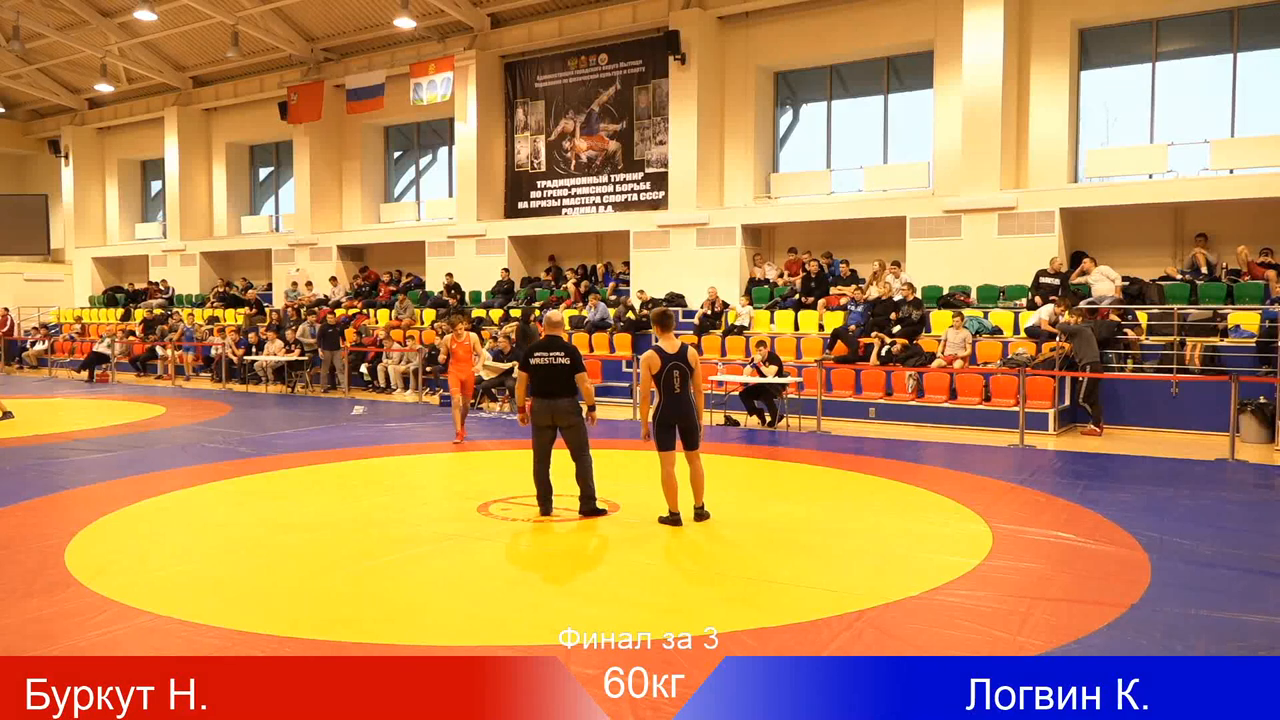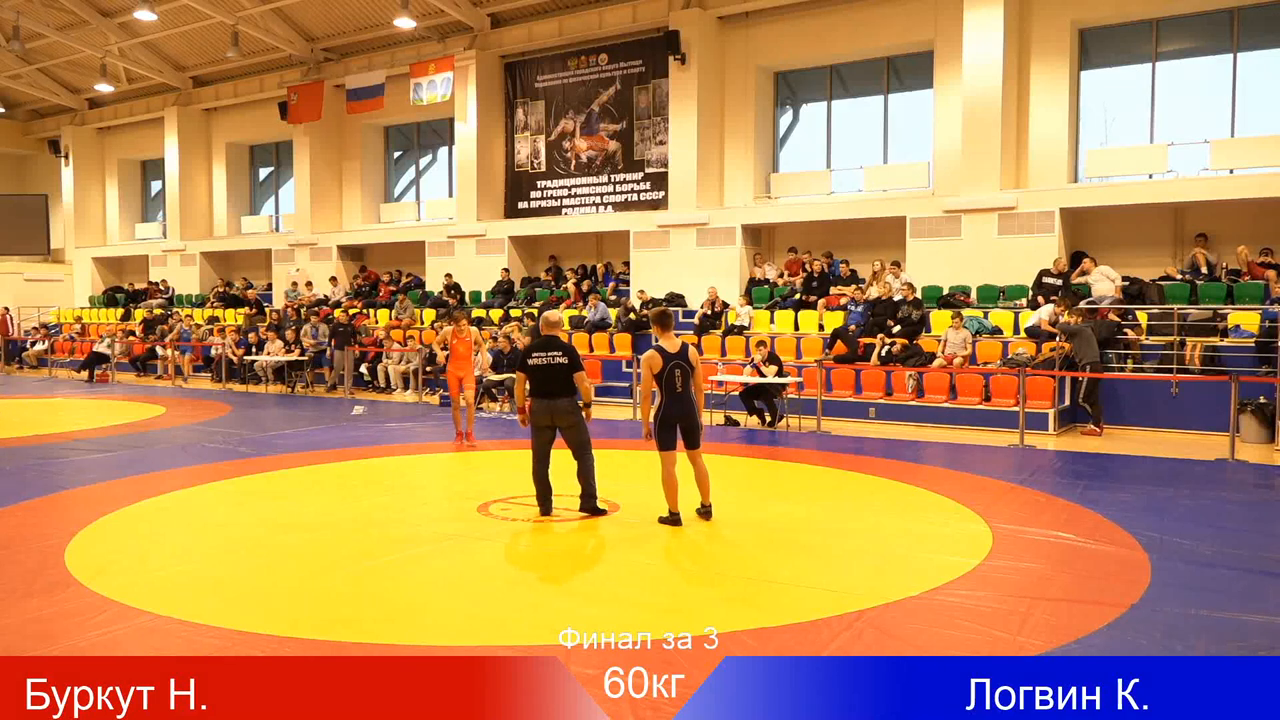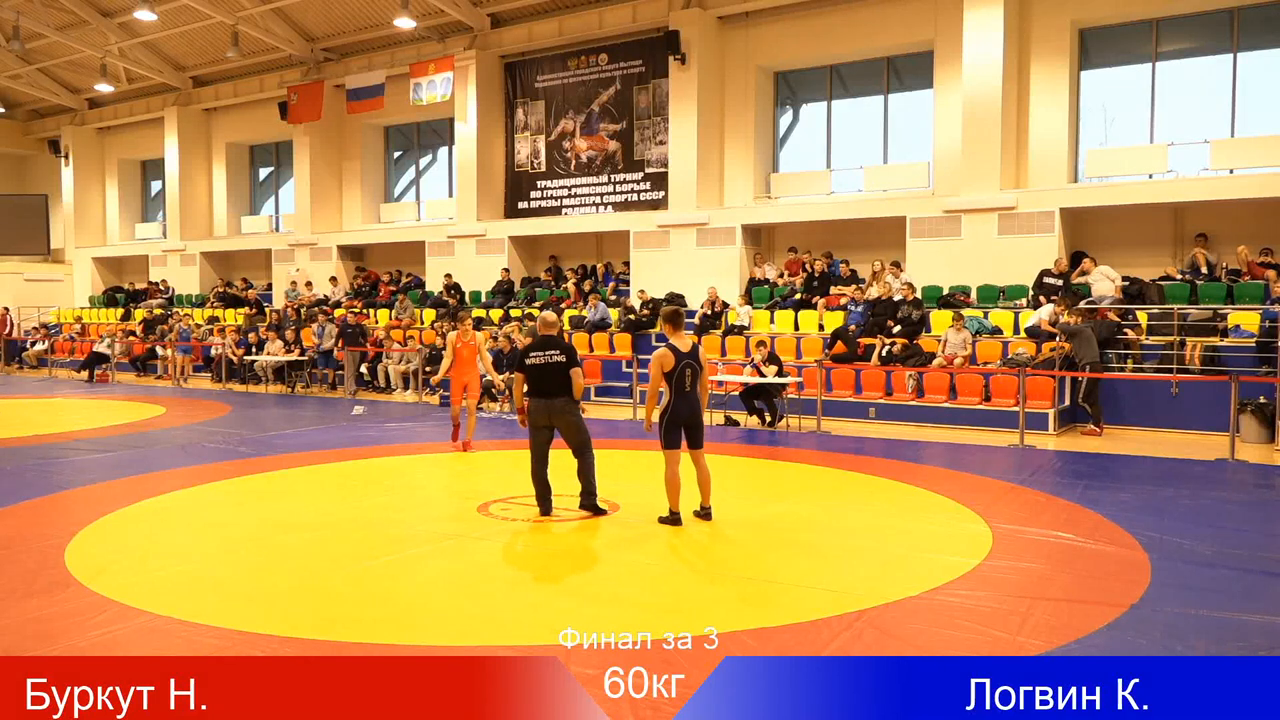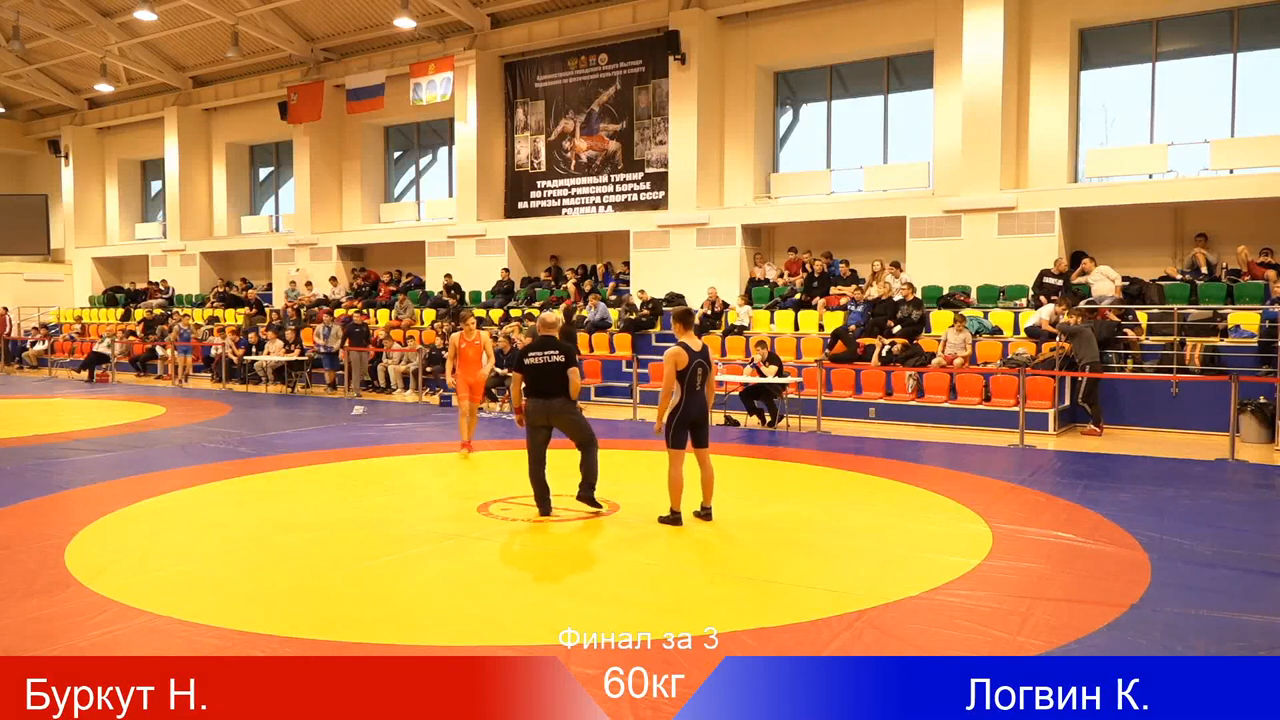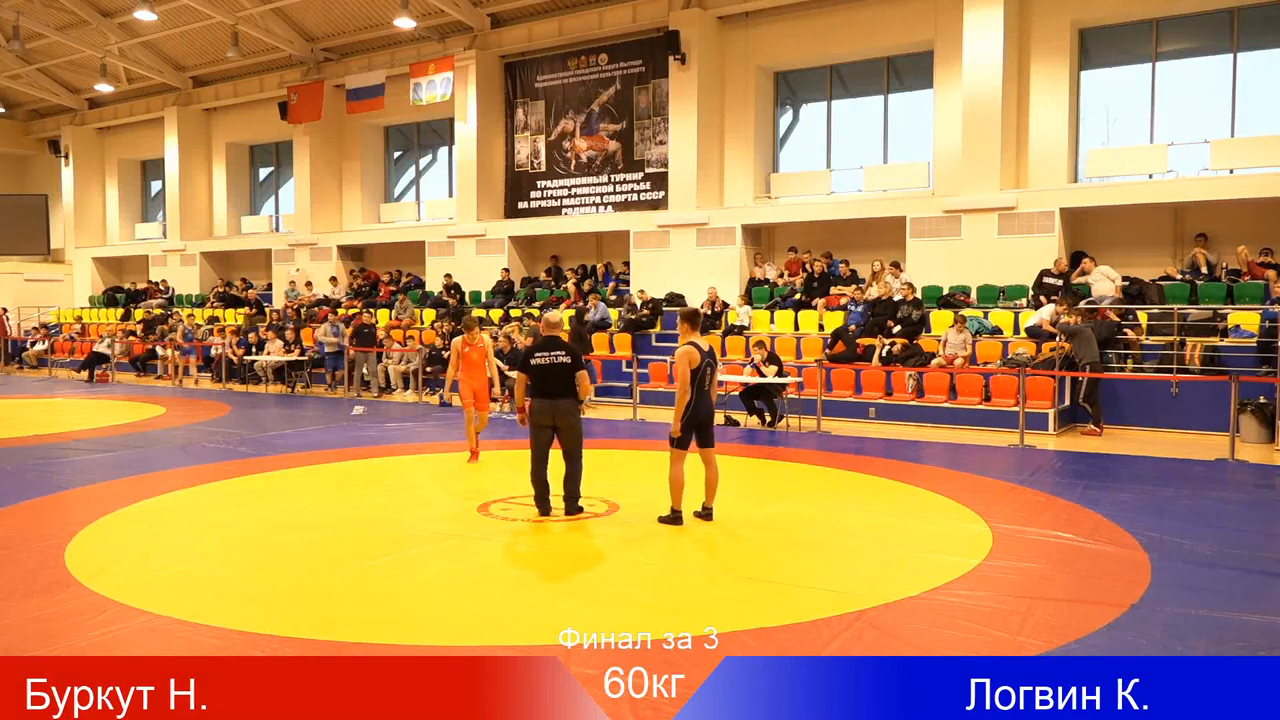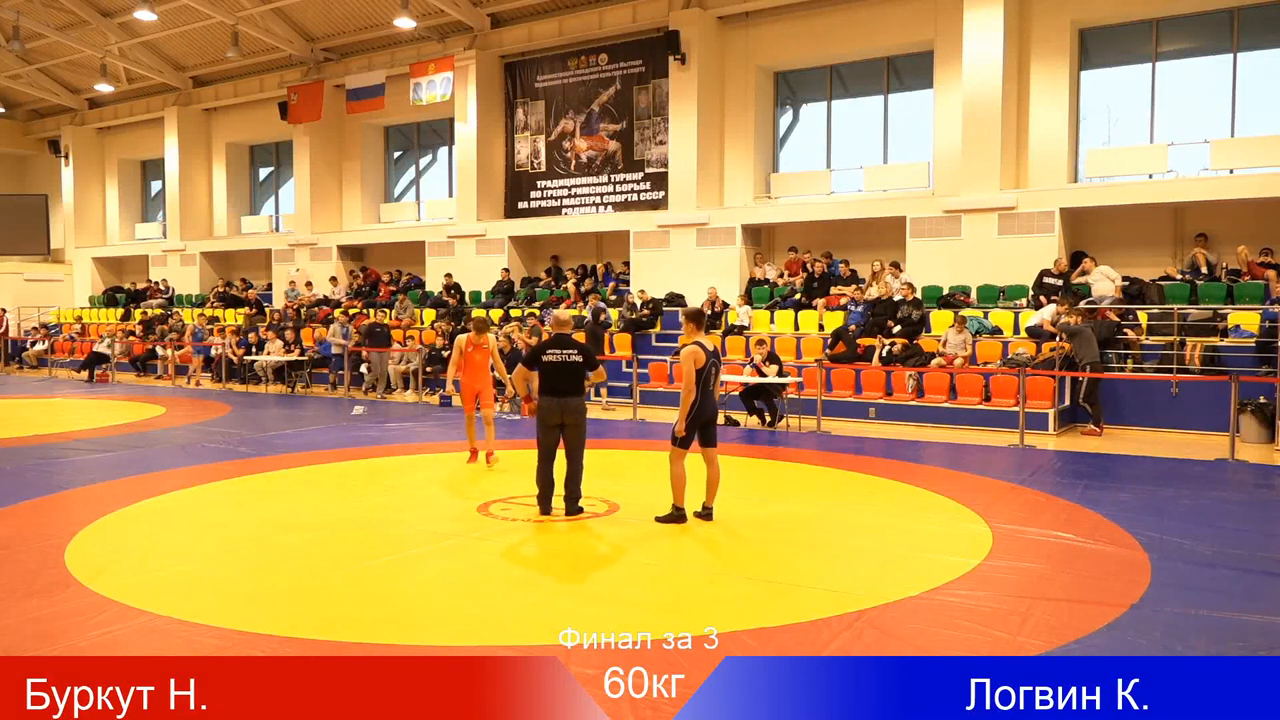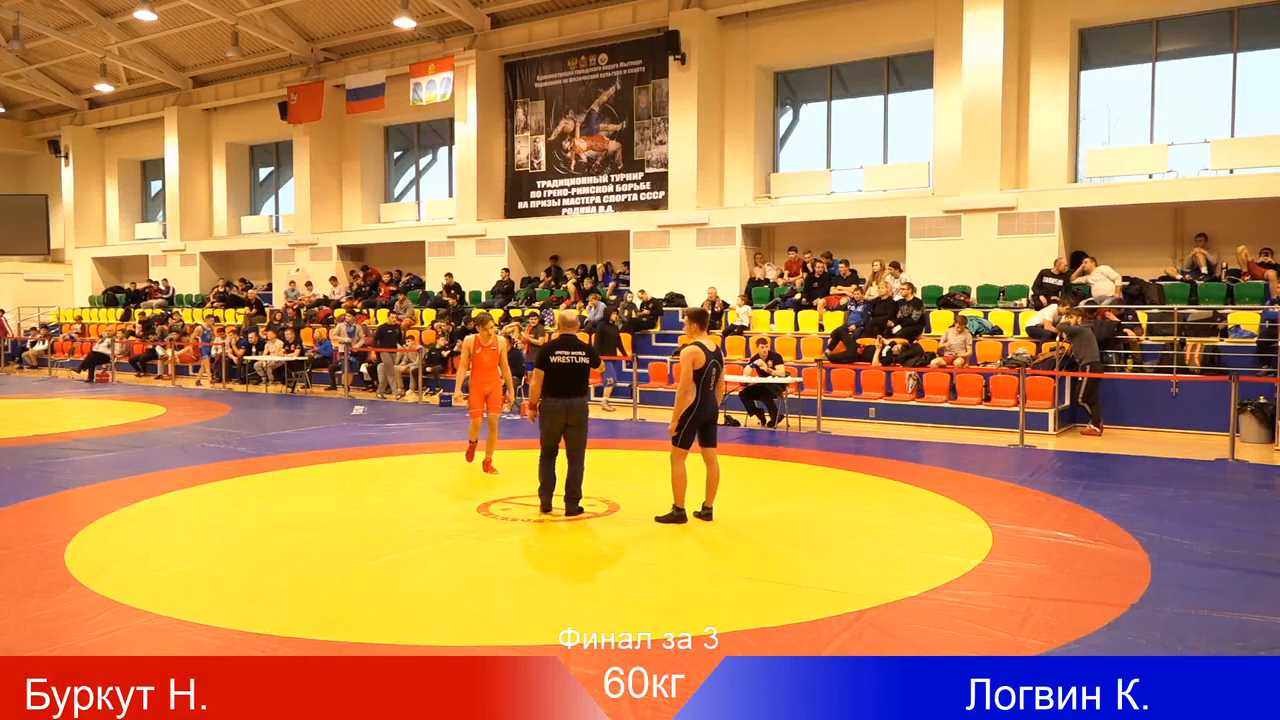
dt=0.3s
person 1, frame 1
left shoulder: (649, 356)
right shoulder: (690, 352)
left elbow: (645, 395)
right elbow: (698, 389)
left wrist: (644, 425)
right wrist: (699, 418)
left hip: (663, 412)
right hip: (687, 410)
left knee: (667, 465)
right knee: (694, 460)
left ankle: (674, 514)
right ankle: (699, 509)
person 1, frame 2
left shoulder: (650, 356)
right shoulder: (691, 351)
left elbow: (646, 395)
right elbow: (699, 388)
left wrist: (646, 424)
right wrist: (699, 416)
left hip: (665, 412)
right hip: (688, 409)
left knee: (668, 465)
right knee: (696, 459)
left ankle: (674, 514)
right ankle: (706, 506)
person 1, frame 3
left shoulder: (661, 354)
right shoulder: (699, 351)
left elbow: (653, 392)
right elbow: (705, 388)
left wrist: (648, 417)
left hip: (672, 410)
right hip: (694, 409)
left knee: (672, 463)
right knee: (699, 460)
left ankle: (674, 514)
right ankle: (706, 508)
person 1, frame 4
left shoulder: (673, 353)
right shoulder: (707, 350)
left elbow: (667, 391)
right elbow: (711, 388)
left wrist: (659, 419)
left hip: (681, 410)
right hip: (701, 409)
left knee: (676, 463)
right knee: (704, 459)
left ankle: (675, 514)
right ankle: (706, 508)
person 1, frame 5
left shoulder: (684, 351)
right shoulder: (711, 350)
left elbow: (683, 388)
left wrist: (676, 420)
left hip: (690, 409)
right hip: (707, 408)
left knee: (676, 460)
right knee: (709, 459)
left ankle: (676, 513)
right ankle: (707, 508)
person 1, frame 6
left shoulder: (690, 351)
right shoulder: (715, 349)
left elbow: (688, 388)
left wrist: (681, 420)
left hip: (695, 408)
right hip: (711, 408)
left knee: (676, 458)
right knee: (711, 459)
left ankle: (678, 510)
right ankle: (707, 509)
person 1, frame 7
left shoulder: (690, 351)
right shoulder: (718, 350)
left elbow: (684, 389)
left wrist: (674, 419)
left hip: (693, 408)
right hip: (711, 408)
left knee: (677, 458)
right knee: (711, 459)
left ankle: (679, 511)
right ankle: (707, 509)
person 2, frame 1
left shoulder: (531, 350)
right shoulder: (570, 350)
left elbow: (521, 383)
right elbow: (584, 384)
left wrist: (521, 409)
right wrist: (591, 407)
left hip: (540, 407)
right hip: (567, 406)
left knee: (541, 459)
right knee: (582, 455)
left ankle: (545, 505)
right ankle: (587, 504)
person 2, frame 2
left shoulder: (529, 351)
right shoulder: (567, 349)
left elbow: (519, 385)
right elbow: (583, 383)
left wrist: (521, 410)
right wrist: (587, 404)
left hip: (539, 407)
right hip: (566, 406)
left knee: (540, 459)
right knee: (583, 454)
left ankle: (544, 506)
right ankle: (588, 502)
person 2, frame 3
left shoulder: (527, 351)
right shoulder: (566, 348)
left elbow: (517, 385)
right elbow: (578, 381)
left wrist: (520, 411)
right wrist: (575, 401)
left hip: (537, 407)
right hip: (564, 405)
left knee: (539, 459)
right knee: (584, 451)
left ankle: (544, 505)
right ankle: (588, 498)
person 2, frame 4
left shoulder: (526, 351)
right shoulder: (565, 349)
left elbow: (515, 385)
right elbow: (575, 381)
left wrist: (518, 410)
right wrist: (572, 401)
left hip: (535, 407)
right hip: (562, 405)
left knee: (536, 459)
right knee: (589, 443)
left ankle: (543, 505)
right ankle: (586, 490)
person 2, frame 5
left shoulder: (531, 351)
right shoulder: (570, 350)
left elbow: (520, 385)
right elbow: (584, 384)
left wrist: (520, 410)
right wrist: (580, 402)
left hip: (539, 407)
right hip: (567, 406)
left knee: (539, 459)
right knee: (573, 458)
left ankle: (543, 505)
right ankle: (571, 504)
person 2, frame 6
left shoulder: (541, 348)
right shoulder: (582, 348)
left elbow: (517, 376)
right elbow: (601, 375)
left wrist: (527, 399)
right wrist: (588, 379)
left hip: (547, 405)
right hip: (574, 405)
left knee: (545, 458)
right knee: (574, 458)
left ankle: (544, 504)
right ankle: (572, 504)
person 2, frame 7
left shoulder: (548, 348)
right shoulder: (587, 349)
left elbow: (536, 382)
right elbow: (599, 366)
left wrist: (532, 406)
left hip: (551, 404)
right hip: (578, 405)
left knee: (548, 454)
right knee: (576, 458)
left ankle: (546, 498)
right ankle: (572, 504)
